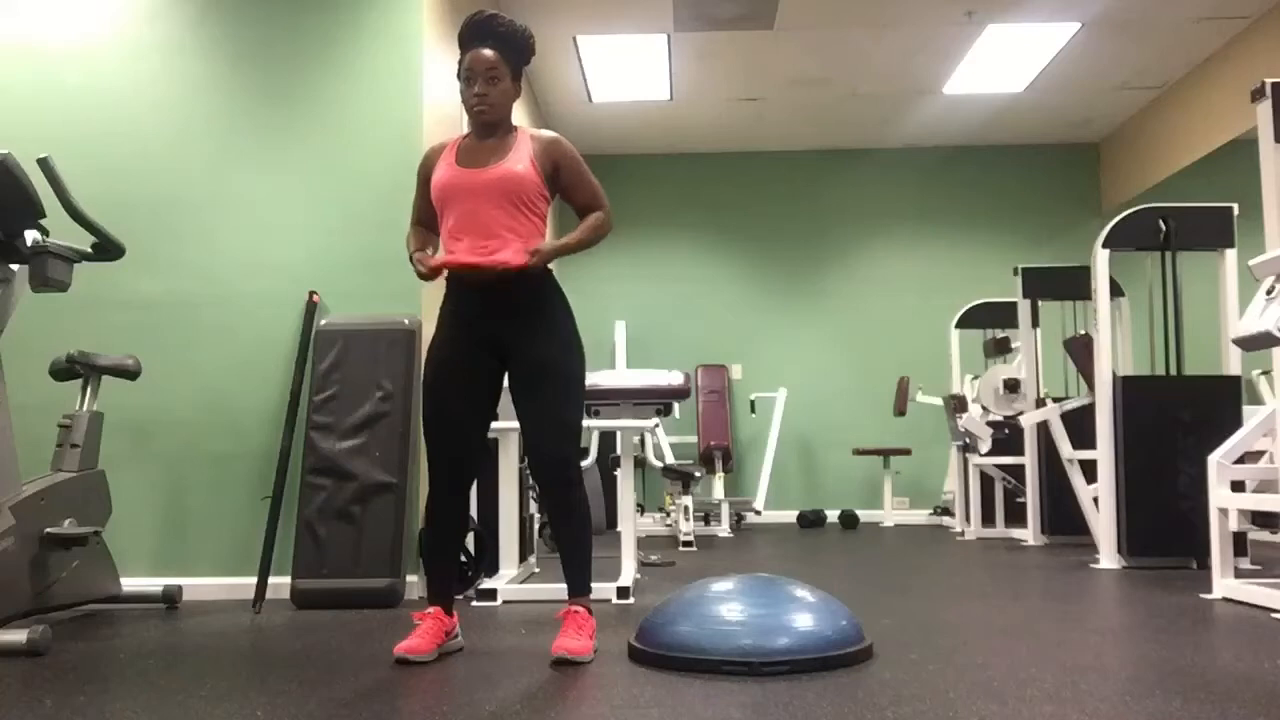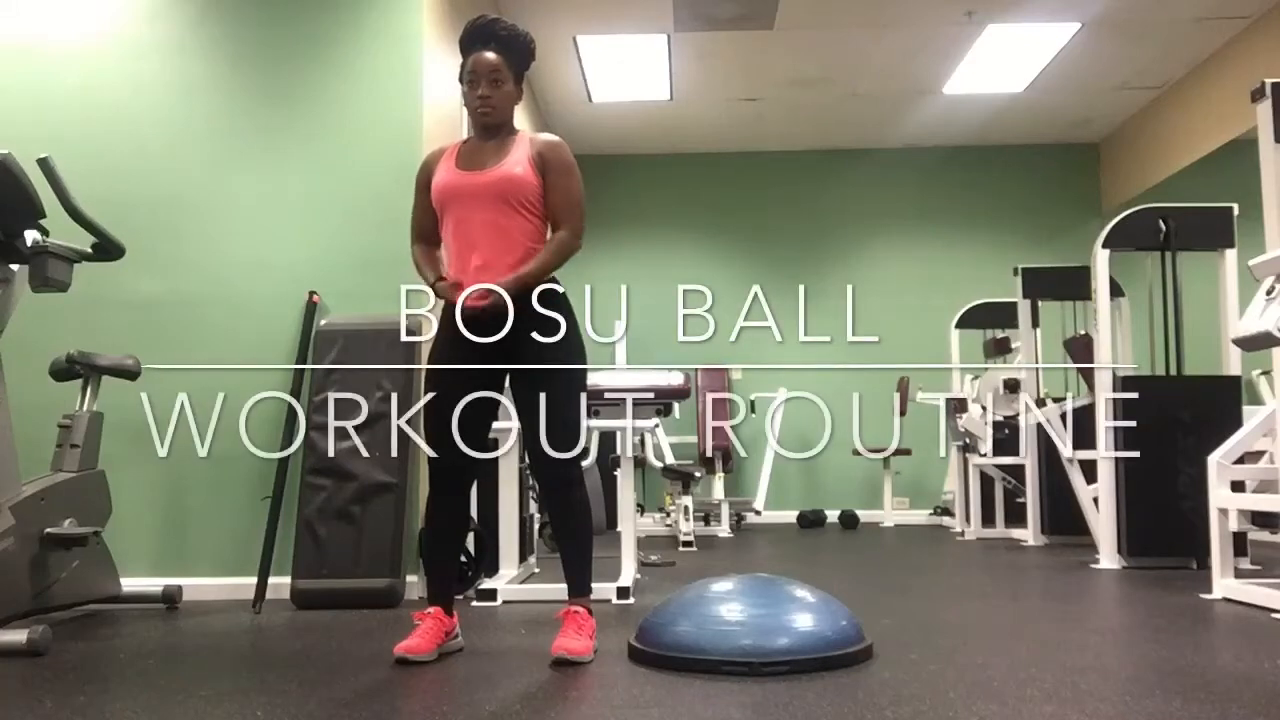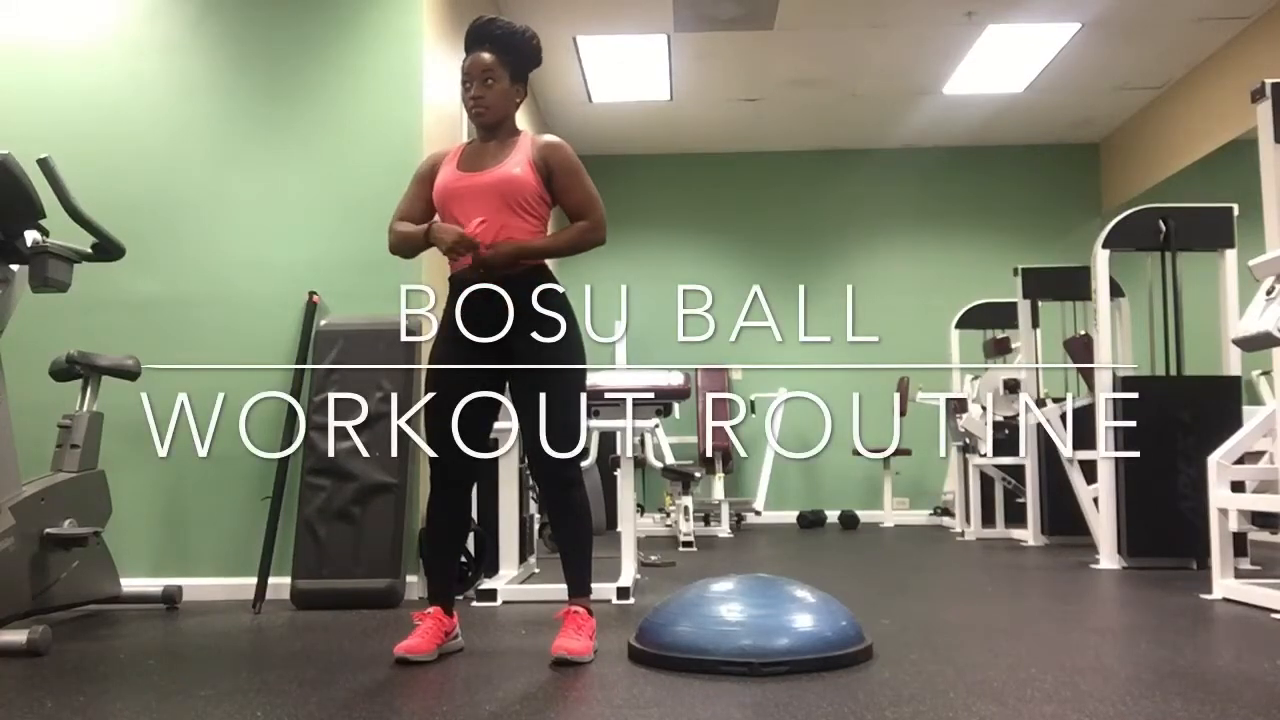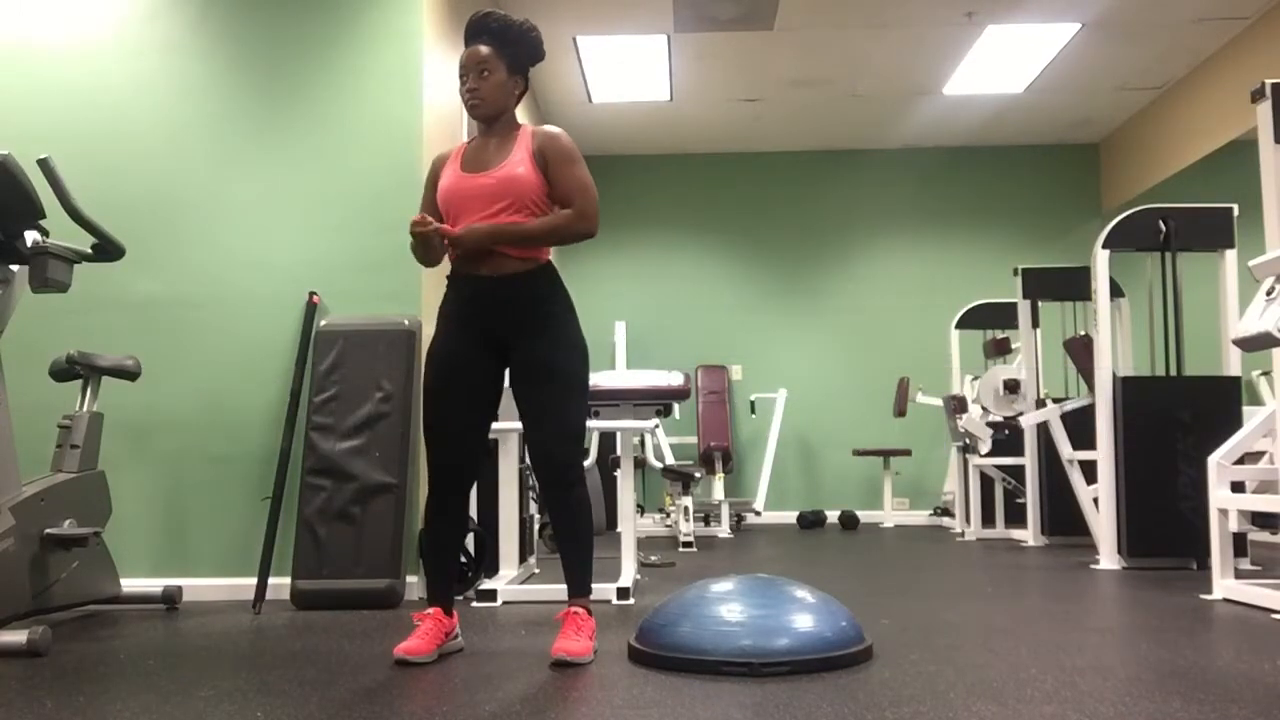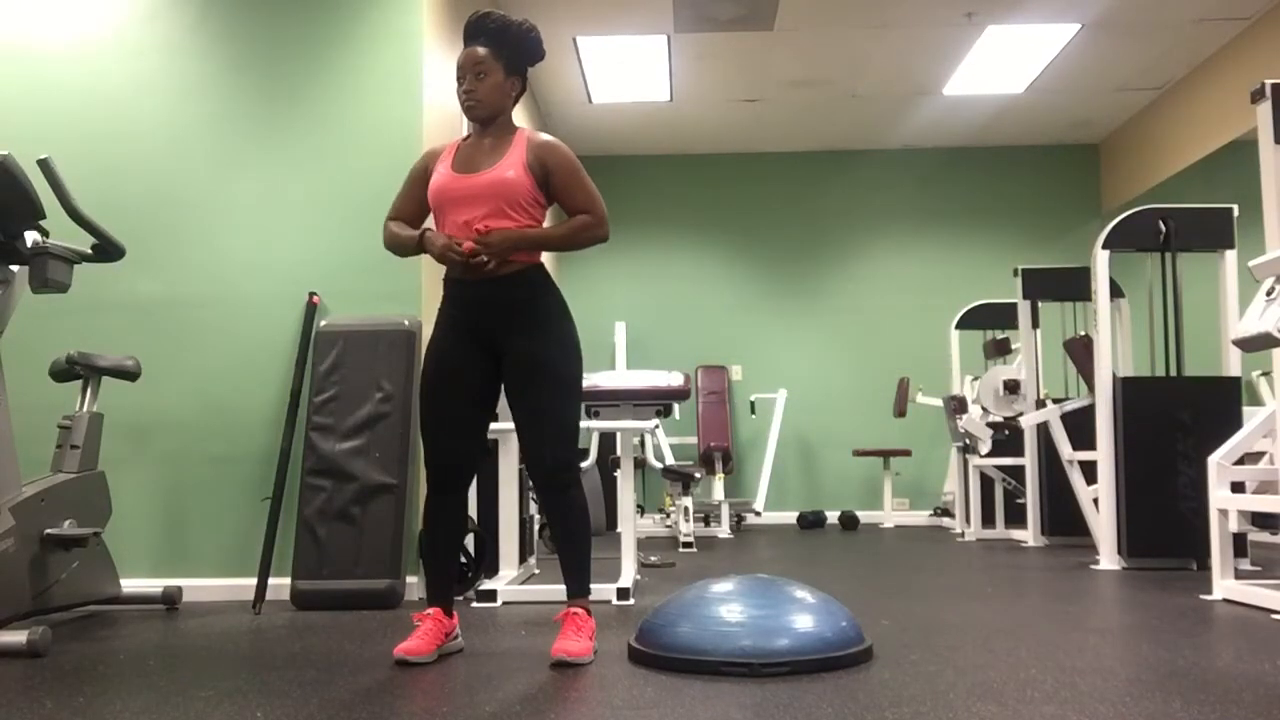
dt=1s
person 1, frame 1
left shoulder: (546, 148)
right shoulder: (437, 159)
left elbow: (600, 213)
right elbow: (422, 223)
left wrist: (554, 248)
right wrist: (420, 254)
left hip: (534, 308)
right hip: (463, 314)
left knee: (555, 461)
right knee: (448, 467)
left ankle: (578, 611)
right ankle: (439, 615)
person 1, frame 2
left shoulder: (545, 150)
right shoulder: (437, 163)
left elbow: (570, 231)
right elbow: (422, 238)
left wrist: (510, 284)
right wrist: (438, 278)
left hip: (536, 313)
right hip: (462, 323)
left knee: (556, 463)
right knee: (448, 467)
left ankle: (578, 611)
right ankle: (439, 615)
person 1, frame 3
left shoulder: (546, 152)
right shoulder: (440, 164)
left elbow: (594, 227)
right elbow: (397, 236)
left wrist: (519, 248)
right wrist: (433, 232)
left hip: (534, 306)
right hip: (465, 312)
left knee: (555, 462)
right knee: (450, 466)
left ankle: (579, 611)
right ankle: (439, 615)
person 1, frame 4
left shoulder: (548, 143)
right shoulder: (445, 163)
left elbow: (584, 218)
right elbow: (426, 252)
left wrist: (496, 233)
right wrist: (428, 238)
left hip: (537, 306)
right hip: (465, 311)
left knee: (558, 463)
right knee: (449, 467)
left ankle: (578, 612)
right ankle: (439, 616)
person 1, frame 5
left shoulder: (541, 150)
right shoulder: (435, 160)
left elbow: (595, 223)
right elbow: (393, 229)
left wrist: (517, 238)
right wrist: (426, 241)
left hip: (529, 308)
right hip: (460, 313)
left knee: (553, 464)
right knee: (445, 468)
left ankle: (578, 613)
right ankle: (439, 616)
